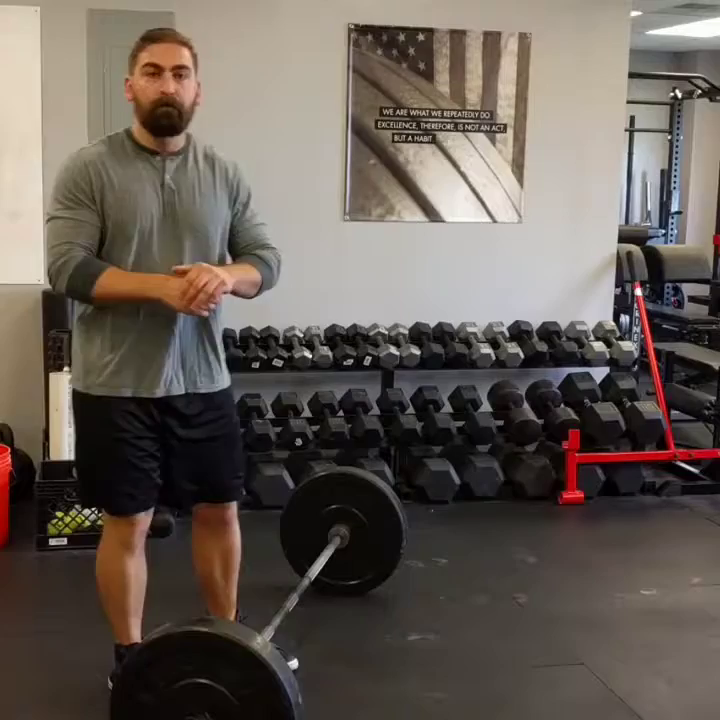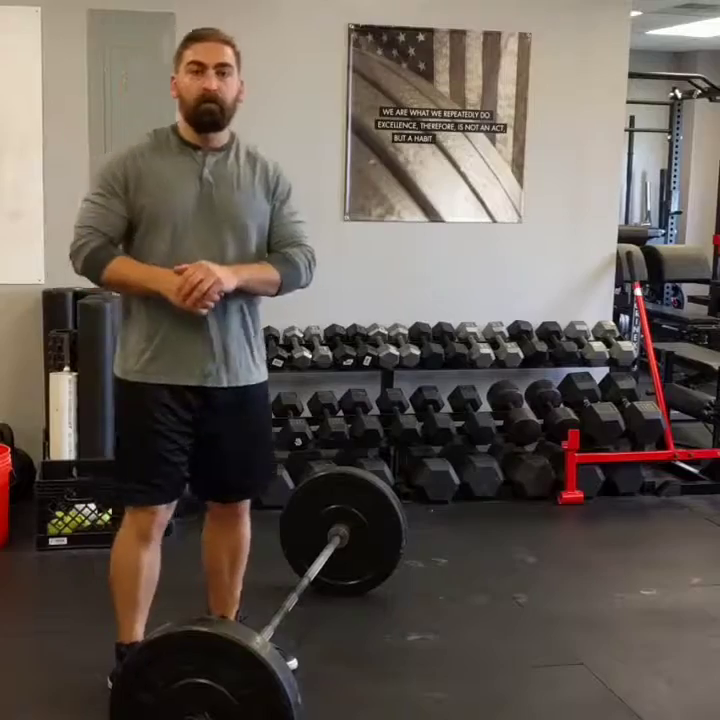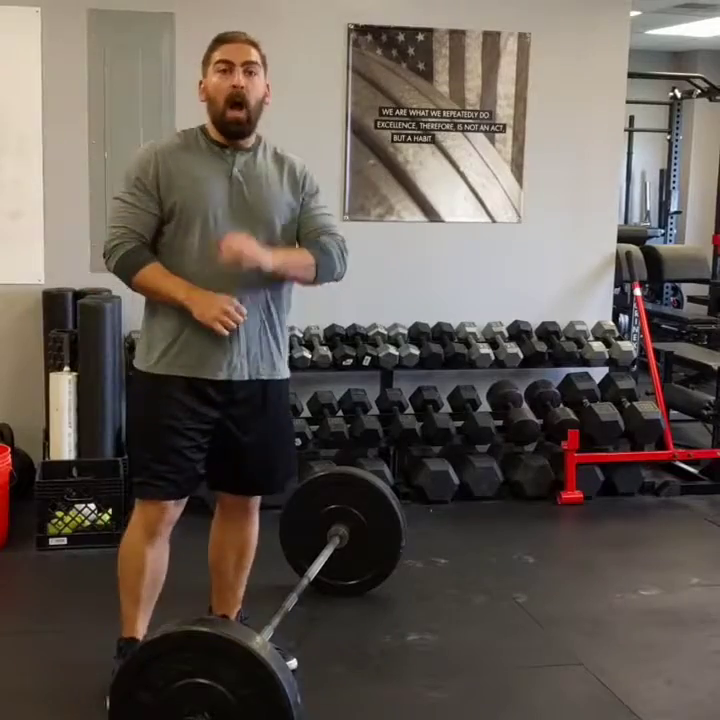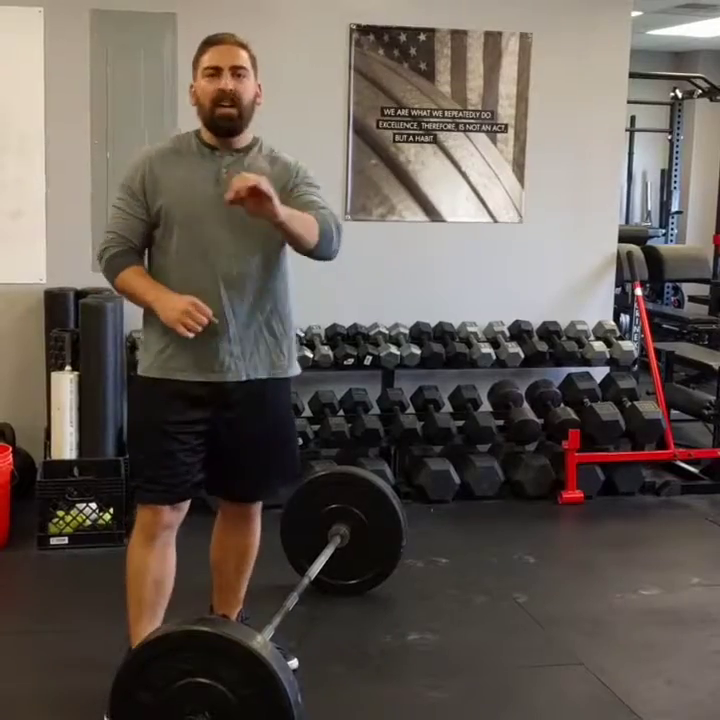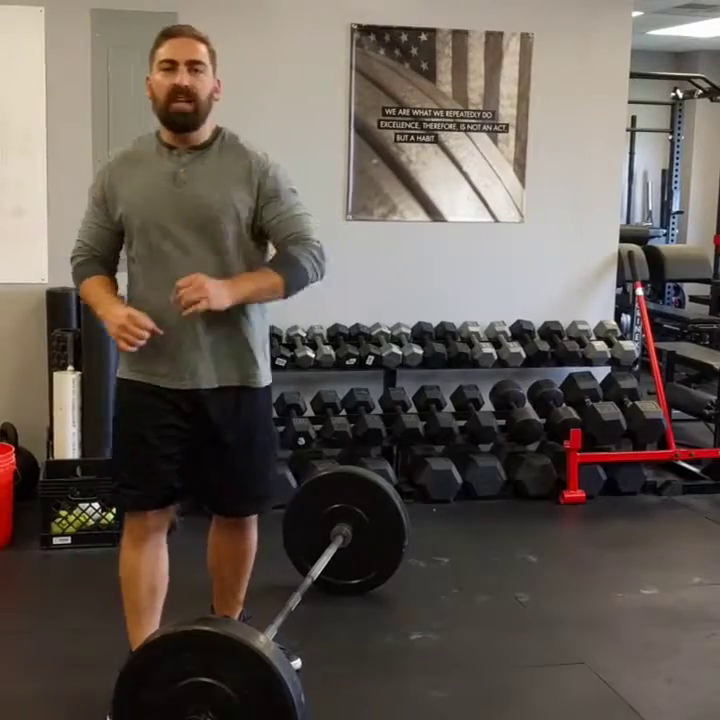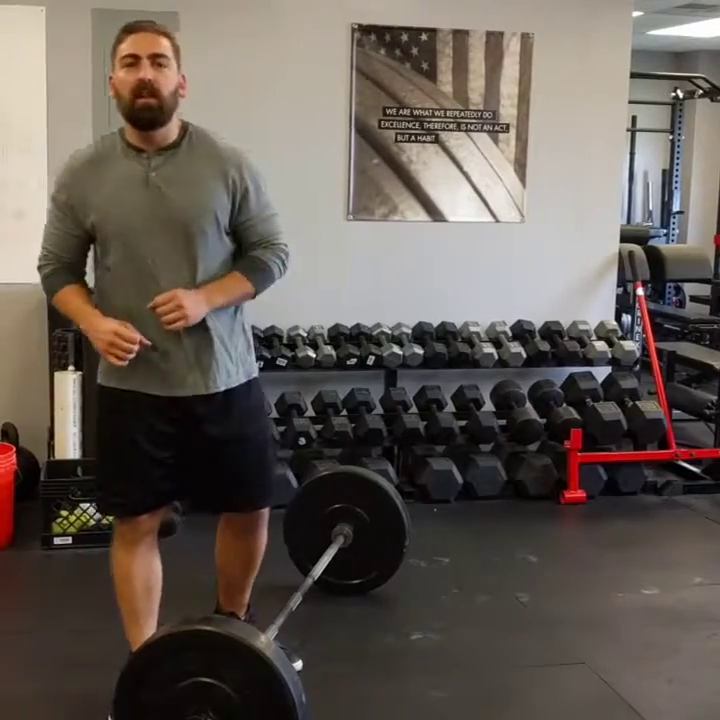
dt=0.3s
person 1, frame 1
left shoulder: (223, 175)
right shoulder: (89, 170)
left elbow: (265, 259)
right elbow: (70, 271)
left wrist: (226, 275)
right wrist: (161, 287)
left hip: (202, 381)
right hip: (118, 385)
left knee: (219, 511)
right knee: (128, 525)
right ankle: (129, 654)
person 1, frame 2
left shoulder: (266, 174)
right shoulder: (132, 165)
left elbow: (300, 261)
right elbow: (88, 250)
left wrist: (232, 275)
right wrist: (163, 281)
left hip: (239, 375)
right hip: (155, 375)
left knee: (232, 506)
right knee: (147, 514)
right ankle: (130, 651)
person 1, frame 3
left shoulder: (290, 173)
right shoulder: (160, 160)
left elbow: (333, 258)
right elbow: (122, 250)
left wrist: (267, 258)
right wrist: (193, 298)
left hip: (259, 369)
right hip: (173, 366)
left knee: (242, 500)
right knee: (157, 508)
left ankle: (225, 629)
right ankle: (131, 646)
person 1, frame 4
left shoulder: (284, 172)
right shoulder: (153, 166)
left elbow: (326, 240)
right elbow: (115, 252)
left wrist: (276, 210)
right wrist: (161, 300)
left hip: (259, 371)
right hip: (172, 372)
left knee: (244, 504)
right knee: (158, 515)
left ankle: (227, 629)
person 1, frame 5
left shoulder: (256, 169)
right shoulder: (118, 172)
left elbow: (307, 257)
right elbow: (89, 260)
left wrist: (230, 290)
right wrist: (111, 309)
left hip: (238, 378)
right hip: (150, 379)
left knee: (238, 514)
right knee: (146, 520)
left ankle: (228, 629)
person 1, frame 6
left shoulder: (228, 164)
right shoulder: (81, 174)
left elbow: (271, 253)
right elbow: (57, 269)
left wrist: (206, 298)
right wrist: (94, 322)
left hip: (223, 377)
right hip: (132, 385)
left knee: (248, 511)
right knee: (136, 524)
left ankle: (233, 622)
